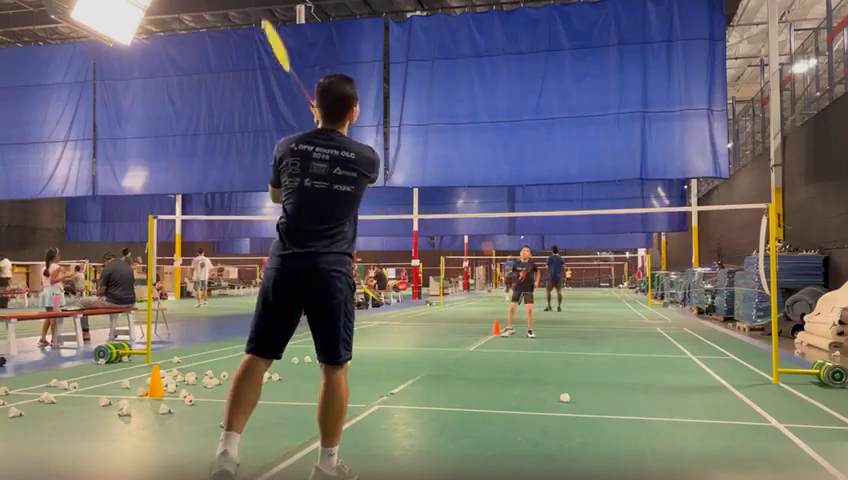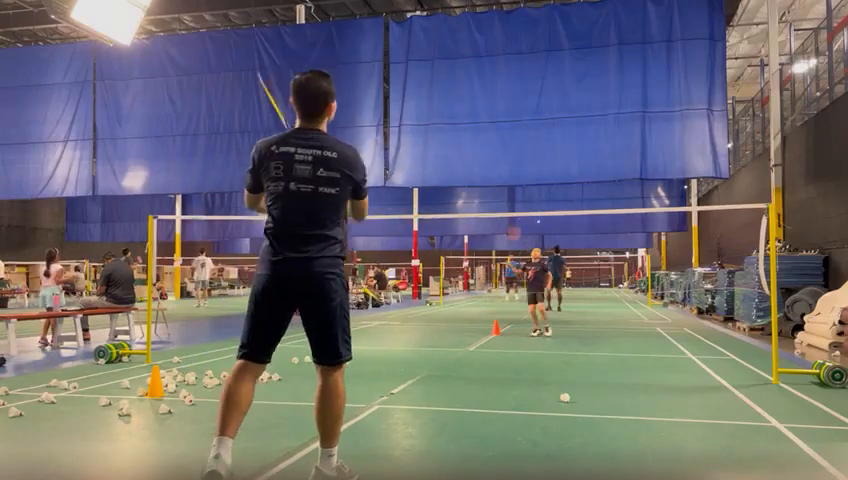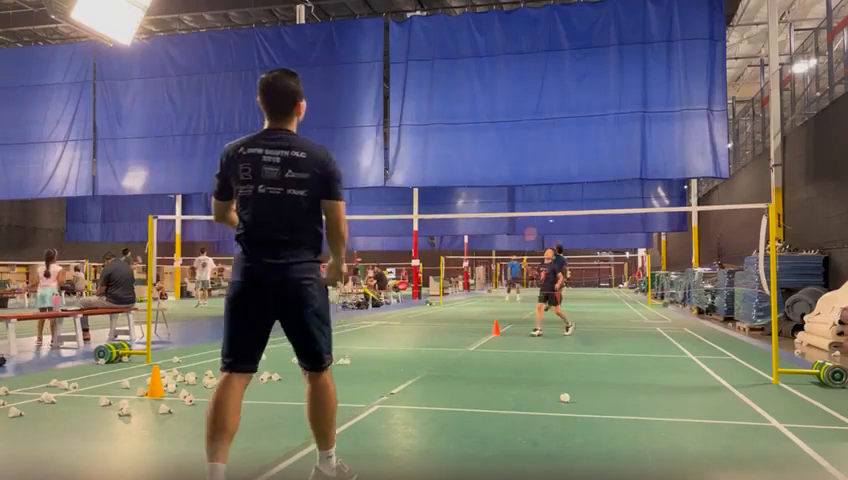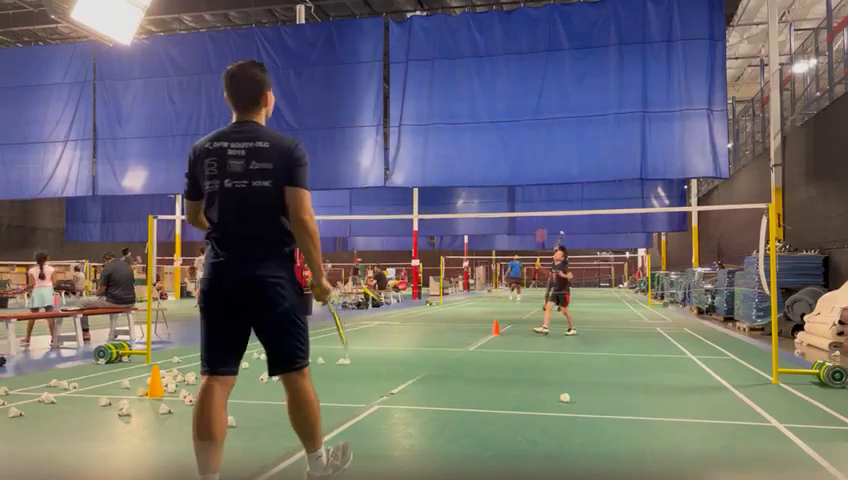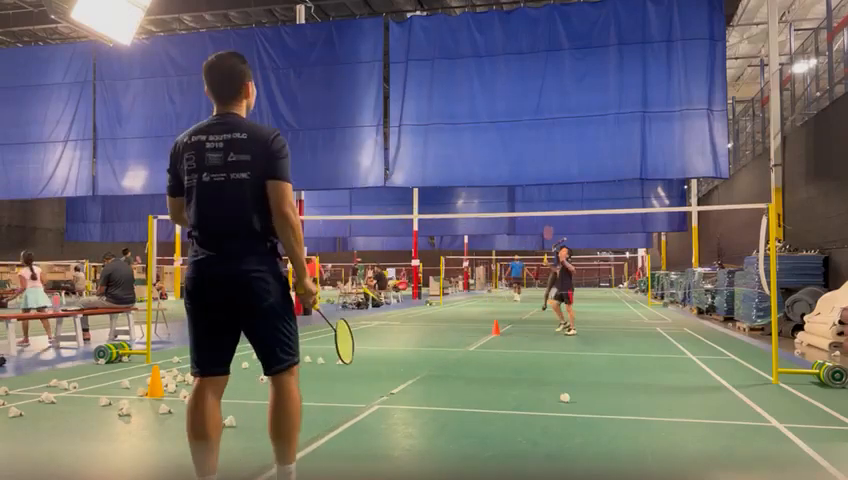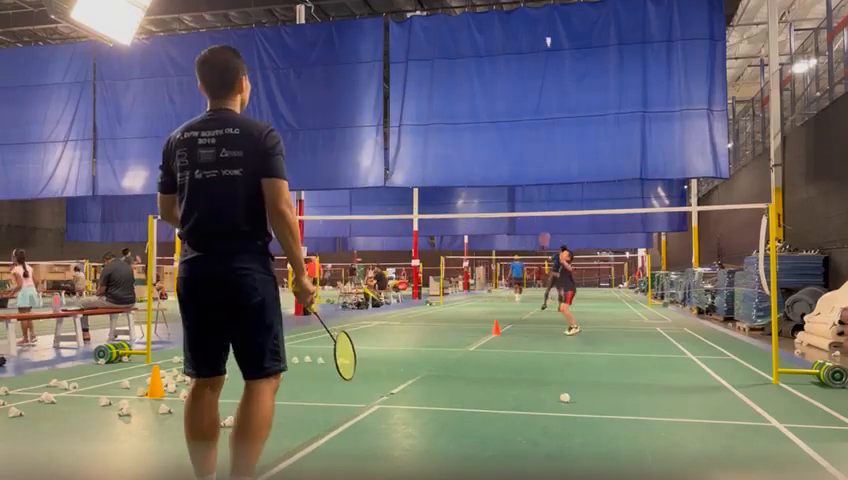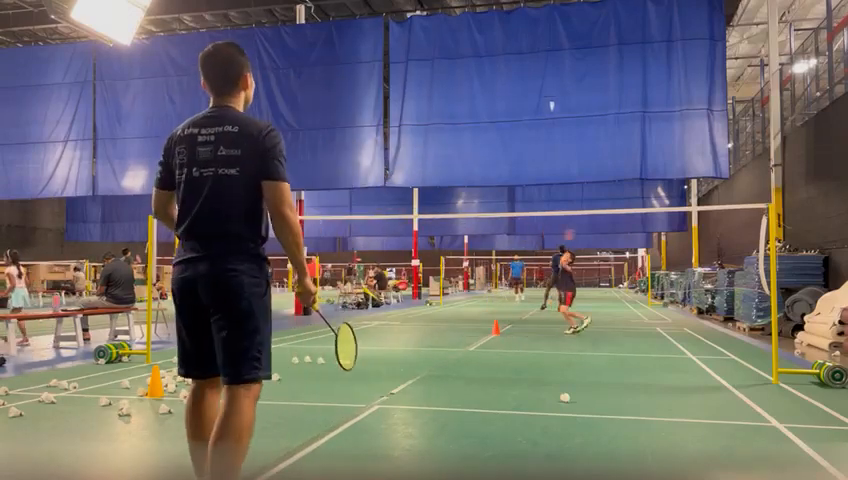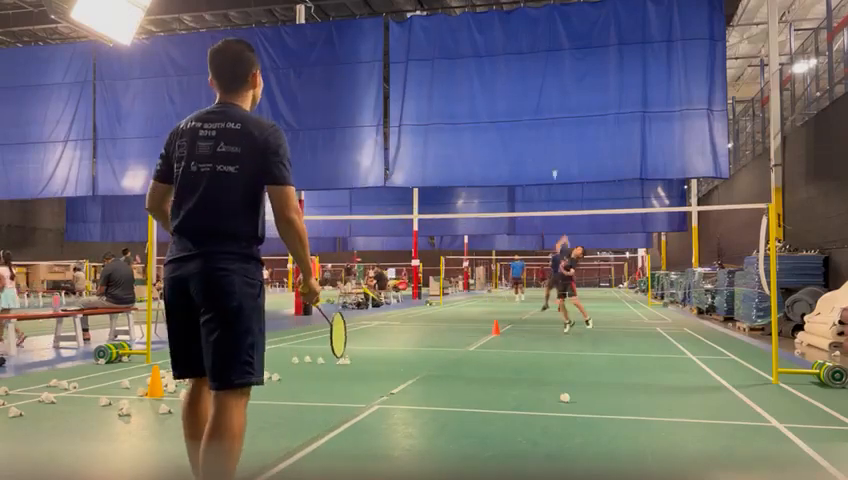
dt=0.2s
person 1, frame 1
left shoulder: (287, 148)
right shoulder: (366, 158)
left hip: (283, 265)
right hip: (331, 271)
left knee: (256, 358)
right knee: (334, 368)
person 1, frame 2
left shoulder: (265, 150)
right shoulder: (349, 158)
left elbow: (253, 203)
right elbow: (360, 213)
left hip: (274, 270)
right hip: (324, 273)
left knee: (249, 362)
right knee: (330, 369)
person 1, frame 3
left shoulder: (233, 154)
right shoulder: (320, 158)
left elbow: (221, 214)
right elbow: (337, 225)
right wrist: (338, 262)
left hip: (248, 275)
right hip: (300, 277)
left knee: (233, 374)
right knee: (317, 372)
person 1, frame 4
left shoulder: (201, 150)
right shoulder: (287, 149)
left elbow: (193, 216)
right elbow: (301, 218)
right wrist: (319, 275)
left hip: (219, 276)
right hip: (272, 275)
left knee: (216, 379)
right knee: (295, 374)
person 1, frame 5
left shoulder: (183, 144)
right shoulder: (267, 140)
left elbow: (177, 213)
right elbow: (285, 212)
right wrist: (302, 275)
left hip: (203, 273)
right hip: (256, 272)
left knee: (209, 381)
right knee: (283, 374)
person 1, frame 6
left shoulder: (177, 140)
right shoulder: (261, 135)
left elbow: (167, 212)
right elbow: (281, 210)
right wrist: (300, 274)
left hip: (194, 272)
right hip: (247, 271)
left knee: (205, 382)
right knee: (263, 380)
person 1, frame 7
left shoulder: (179, 137)
right shoulder: (261, 135)
left elbow: (161, 209)
right elbow: (282, 212)
right wrist: (303, 275)
left hip: (189, 271)
right hip: (239, 272)
left knee: (205, 383)
right knee: (243, 387)
person 1, frame 8
left shoulder: (182, 131)
right shoulder: (265, 135)
left elbow: (154, 203)
right elbow: (287, 215)
right wrist: (307, 275)
left hip: (180, 269)
right hip: (232, 272)
left knee: (201, 383)
right knee: (232, 392)
